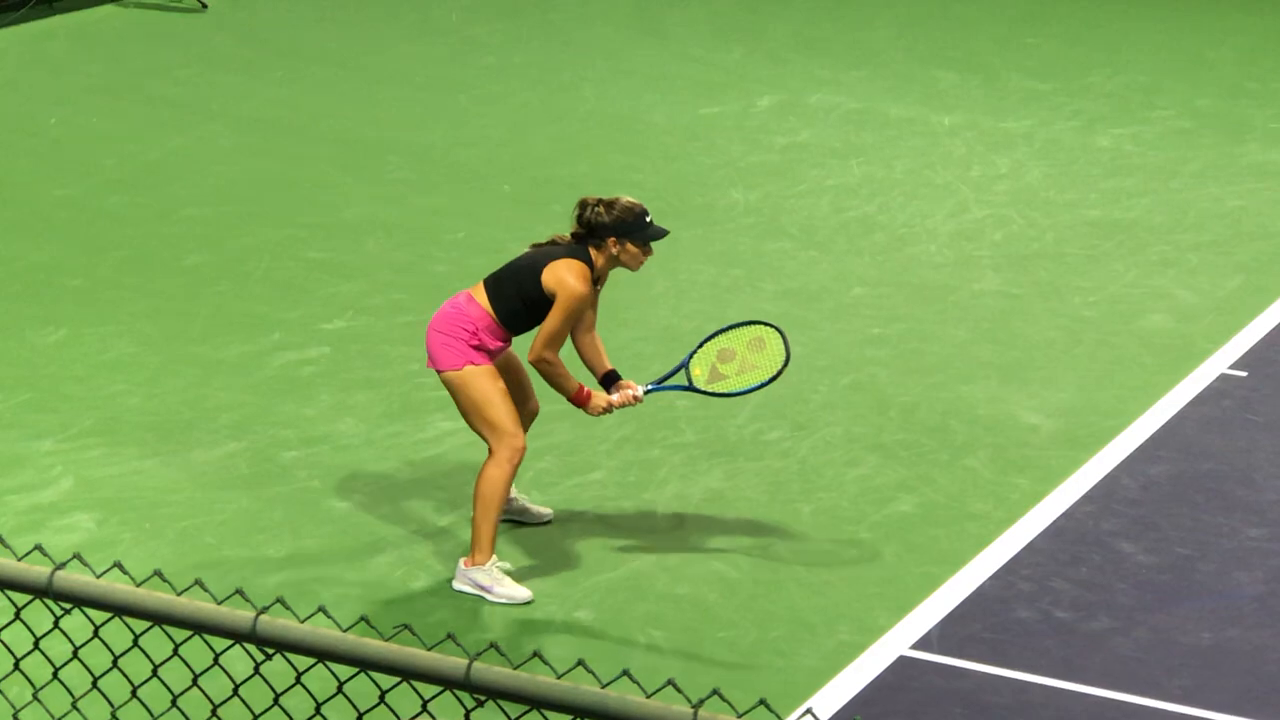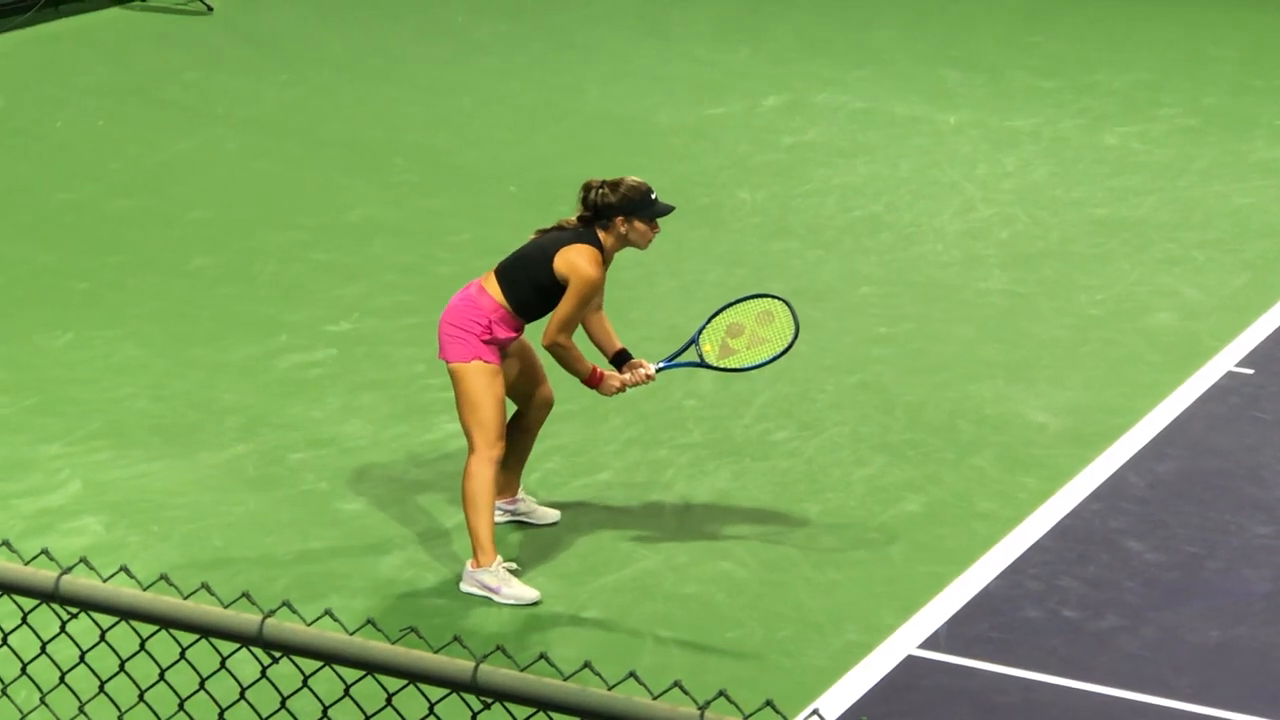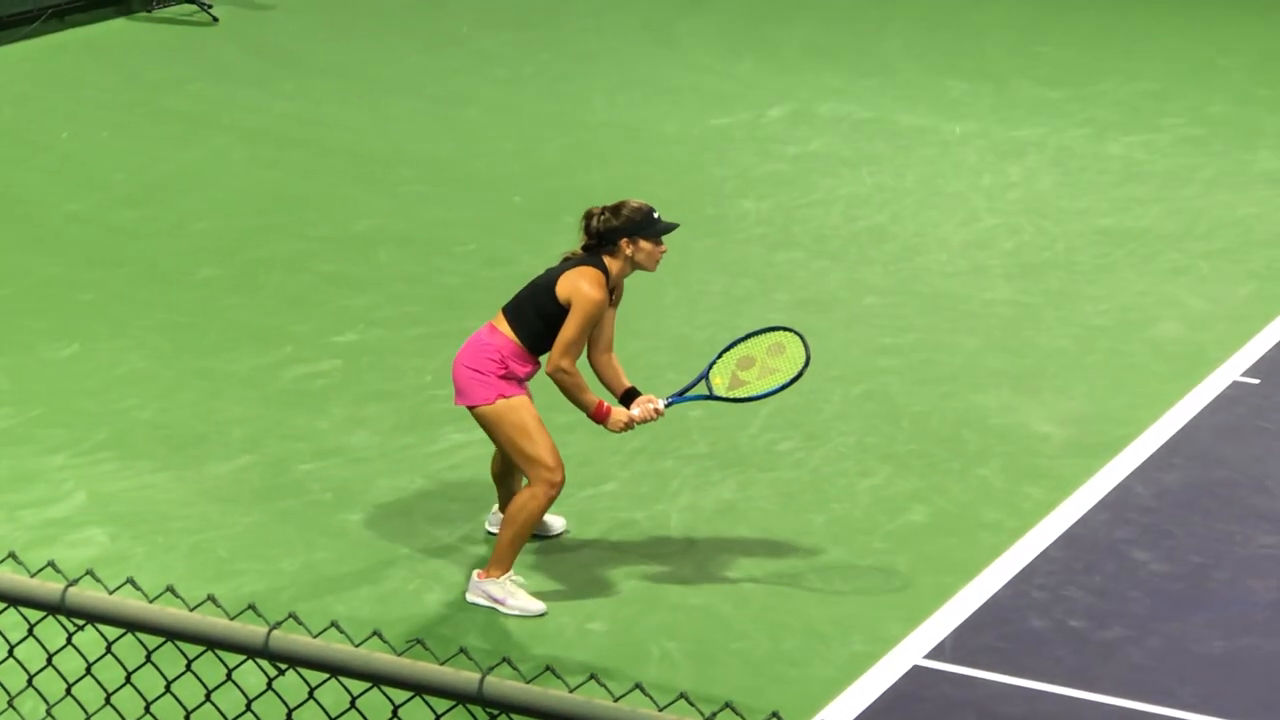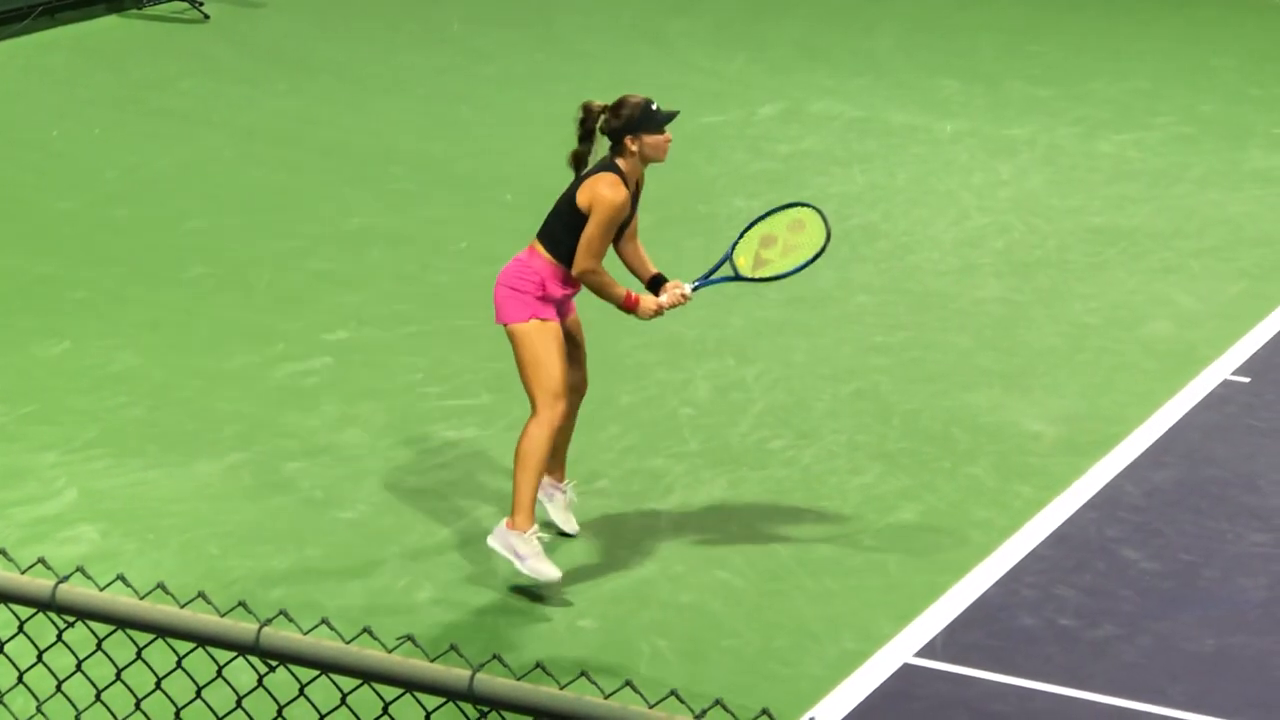
dt=0.7s
person 1, frame 1
left shoulder: (592, 265)
right shoulder: (575, 282)
left elbow: (584, 333)
right elbow: (542, 356)
left wrist: (612, 382)
right wrist: (584, 398)
left hip: (479, 336)
right hip: (459, 338)
left knee: (524, 411)
right knee: (510, 444)
left ankle: (498, 500)
right ankle: (476, 567)
person 1, frame 2
left shoulder: (595, 242)
right shoulder: (587, 265)
left elbow: (591, 313)
right elbow: (556, 339)
left wrist: (623, 360)
right wrist: (597, 379)
left hip: (494, 326)
right hip: (473, 330)
left knee: (538, 402)
right knee: (489, 446)
left ankle: (506, 498)
right ankle: (483, 568)
person 1, frame 3
left shoulder: (610, 280)
right shoulder: (591, 289)
left elbow: (601, 353)
right elbow: (561, 367)
left wrist: (631, 398)
right wrist: (603, 412)
left hip: (500, 364)
right hip: (487, 369)
left knee: (516, 442)
right knee: (548, 476)
left ankle: (506, 514)
right ankle: (490, 580)
person 1, frame 4
left shoulder: (631, 176)
right shoulder: (611, 192)
left elbow: (626, 241)
right elbow: (587, 269)
left wrist: (659, 284)
right wrist: (633, 303)
left hip: (553, 290)
right hip: (528, 290)
left knee: (574, 389)
right knee: (552, 408)
left ankle: (550, 482)
right ankle: (517, 530)
